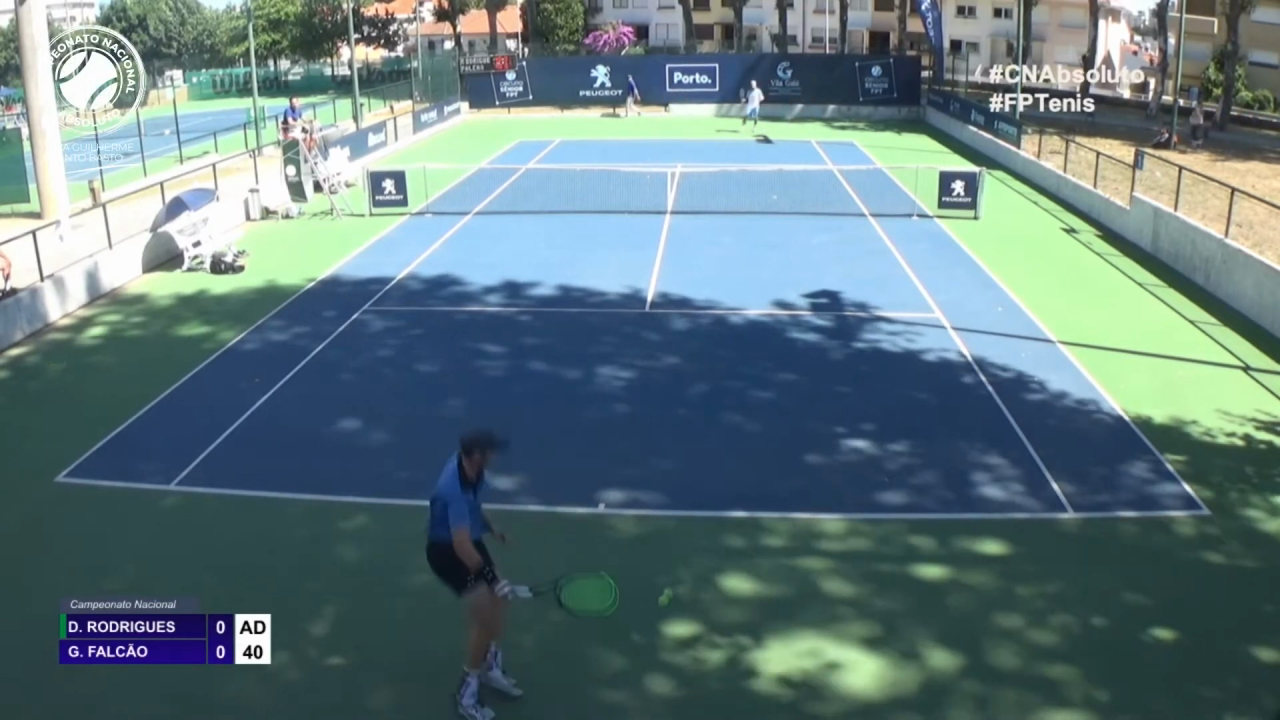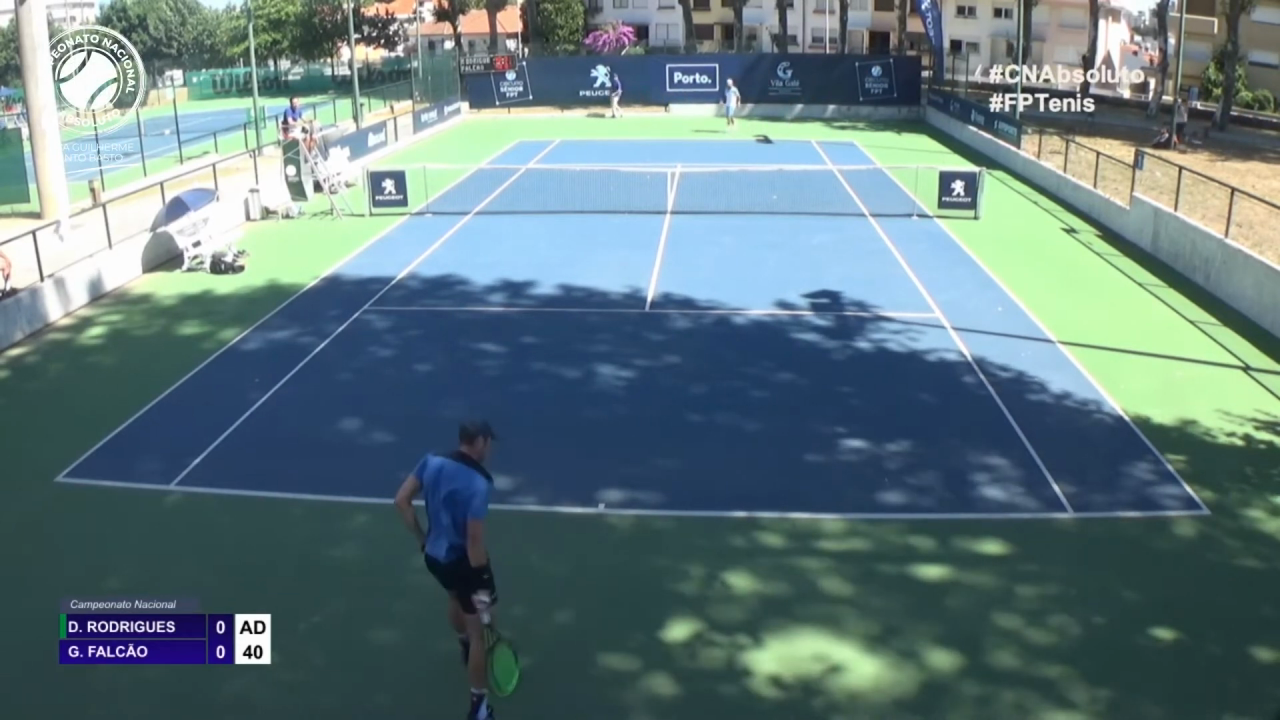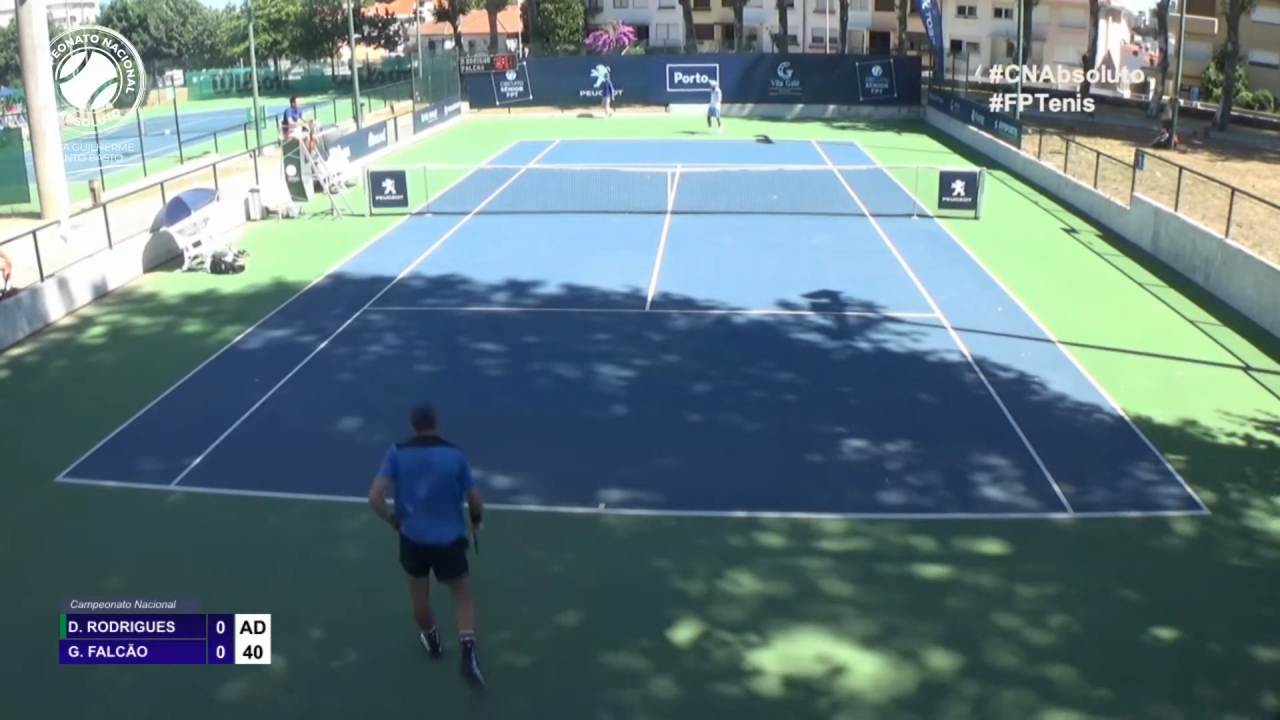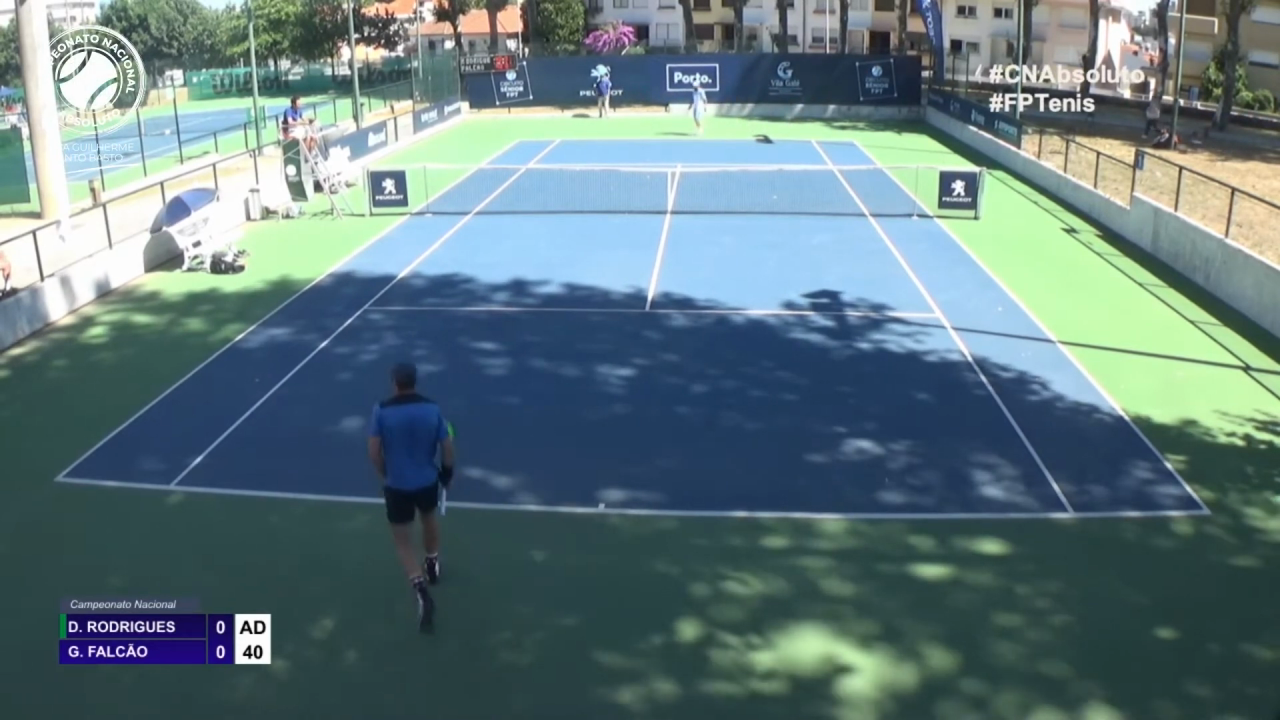
dt=0.5s
person 1, frame 1
left shoulder: (465, 463)
right shoulder: (457, 487)
right elbow: (462, 544)
left wrist: (489, 525)
right wrist: (491, 578)
left hip: (469, 544)
right hip: (447, 552)
left knee: (495, 607)
right knee: (487, 614)
left ankle: (489, 670)
right ankle: (467, 695)
person 1, frame 2
left shoulder: (431, 462)
right shoulder: (479, 482)
left elbow: (401, 501)
right elbow: (475, 537)
left wrist: (422, 538)
right wrist: (482, 583)
left hip: (435, 554)
right hip: (463, 559)
left knee: (457, 601)
right knee: (480, 631)
left ankle: (466, 644)
person 1, frame 3
left shoulder: (396, 454)
right shoulder: (455, 455)
left elbow: (375, 498)
right elbow: (475, 499)
left wrist: (395, 521)
right wrist: (475, 520)
left hip: (412, 538)
right hip: (449, 539)
left knee: (419, 592)
right knee: (462, 595)
left ankle: (431, 638)
right ankle: (469, 652)
person 1, frame 4
left shoulder: (382, 411)
right shoulder: (432, 410)
left elbow: (374, 453)
right elbow: (447, 450)
left wrist: (385, 476)
right wrist: (447, 474)
left hip: (397, 486)
right hip: (428, 482)
left knee: (403, 543)
right knee: (429, 519)
left ankle: (422, 593)
right ankle: (432, 563)
